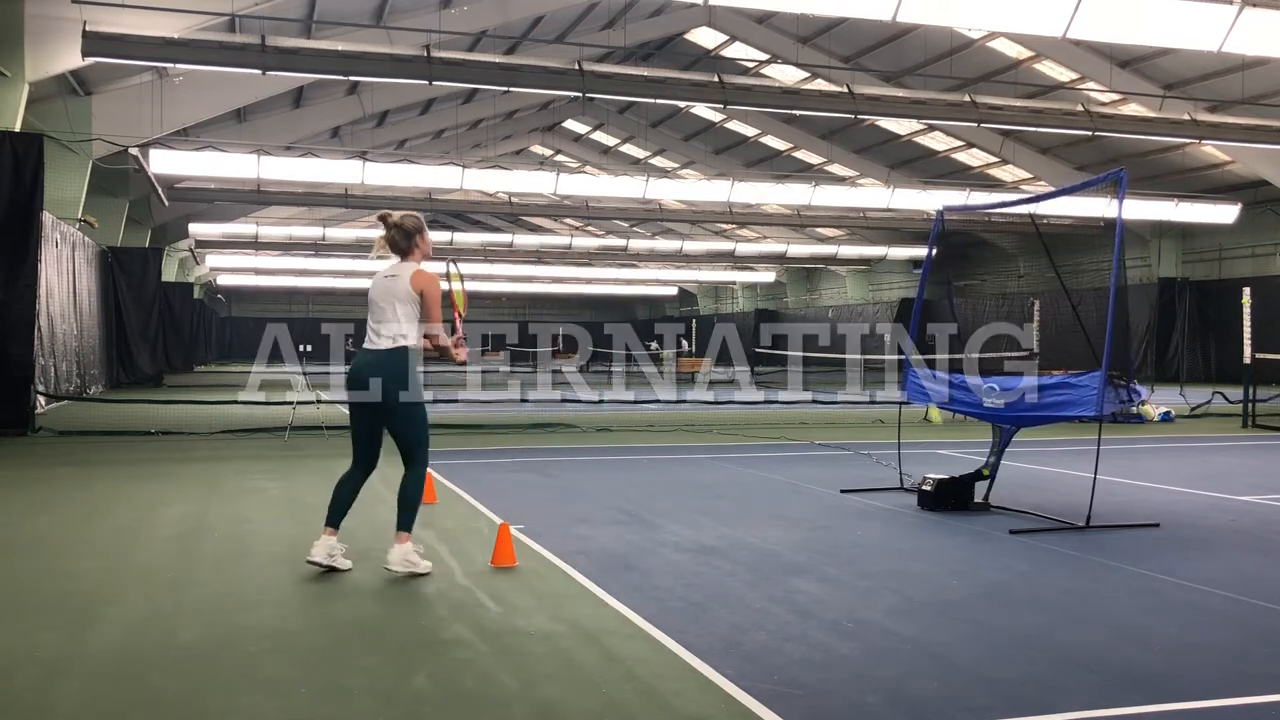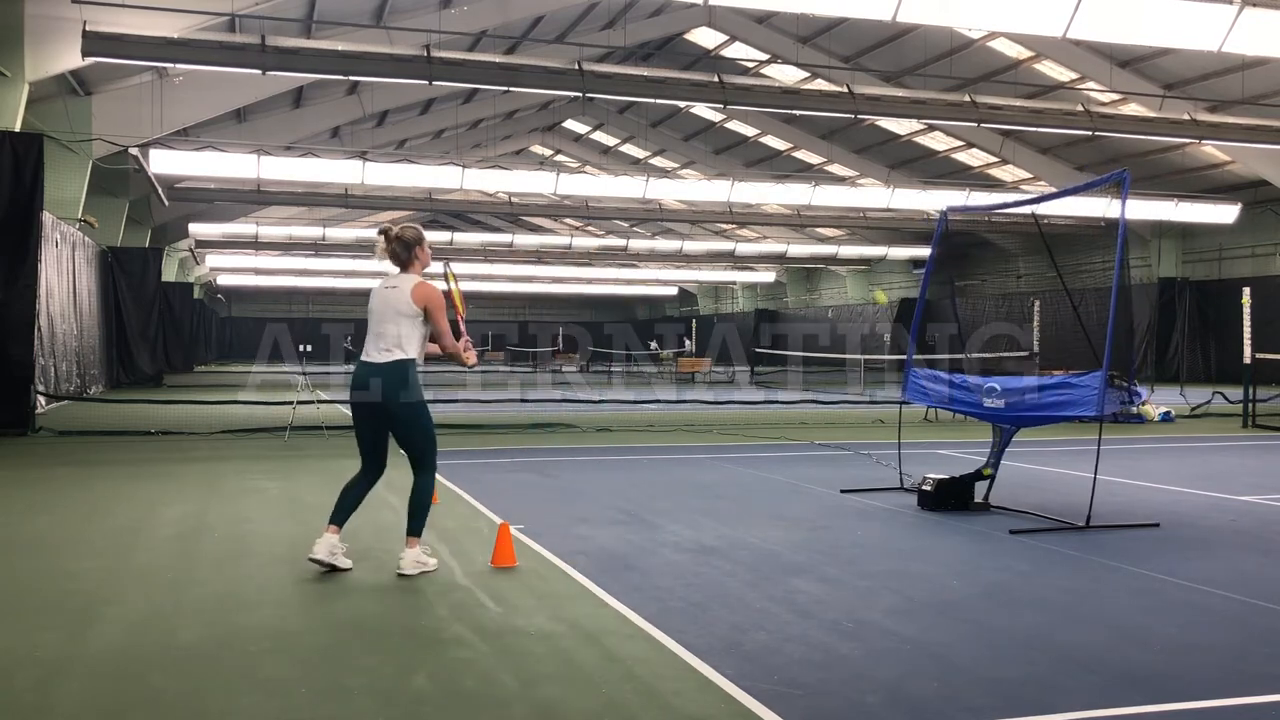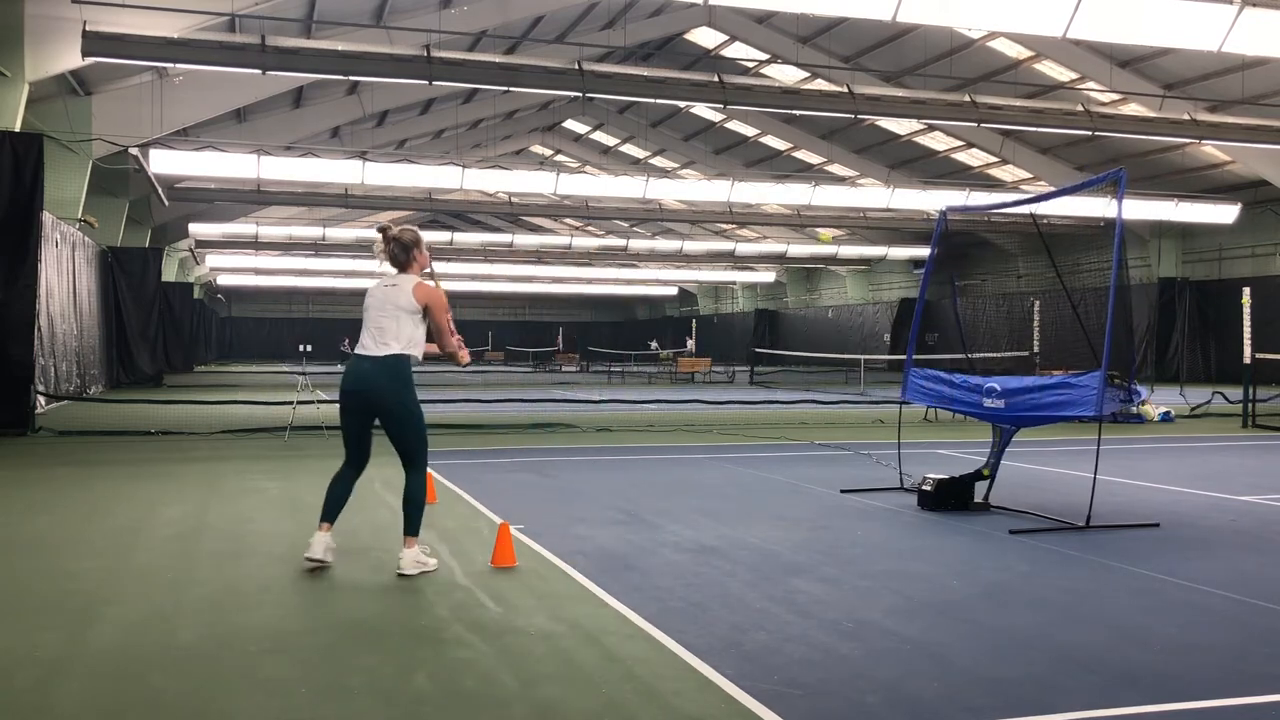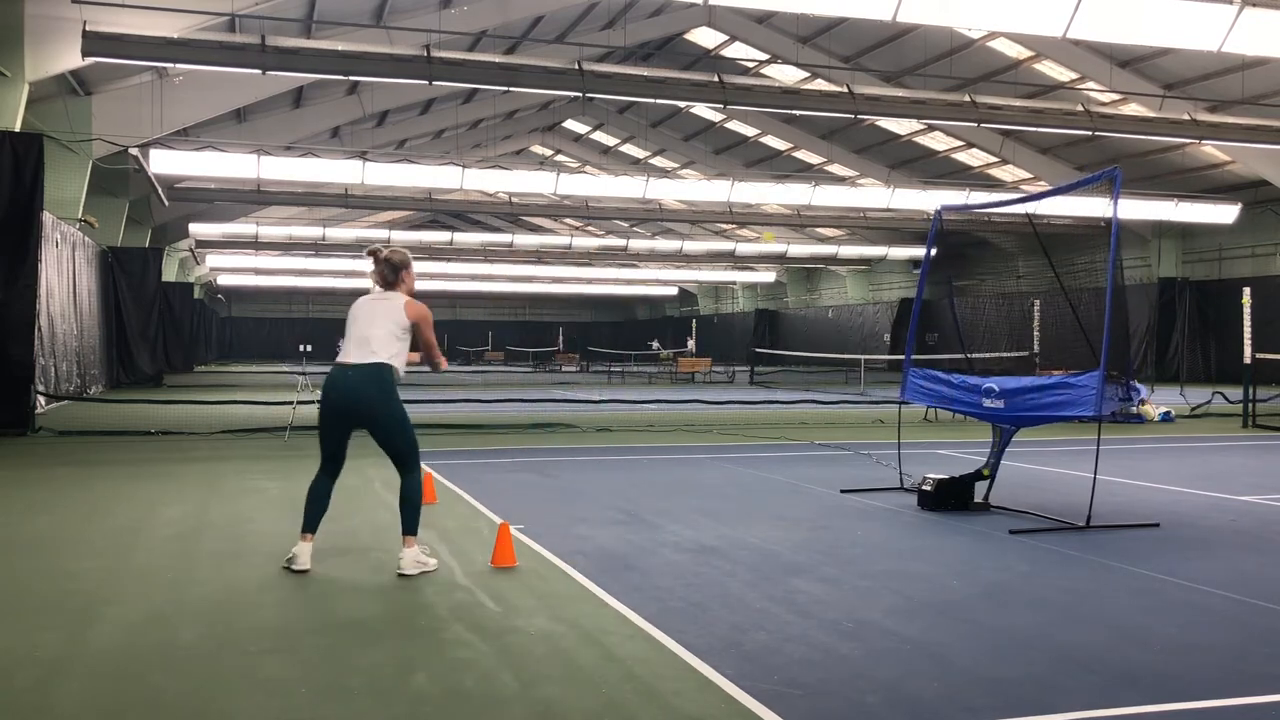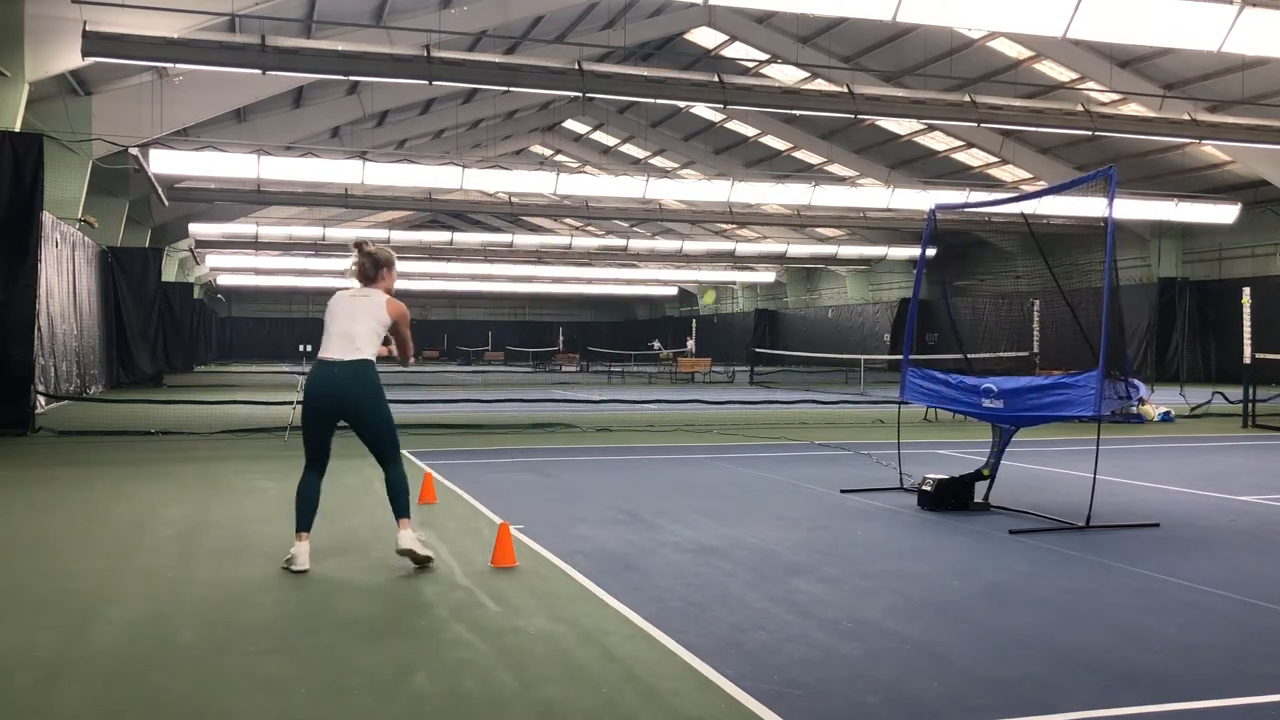
dt=0.2s
person 1, frame 1
left shoulder: (379, 279)
right shoulder: (425, 279)
right elbow: (436, 340)
left wrist: (445, 346)
right wrist: (453, 353)
left hip: (362, 369)
right hip: (395, 374)
left knee: (362, 463)
right knee: (416, 463)
left ankle: (326, 543)
right ankle: (402, 548)
person 1, frame 2
left shoulder: (379, 290)
right shoulder: (427, 291)
right elbow: (448, 347)
left wrist: (454, 350)
right wrist: (464, 357)
left hip: (365, 379)
right hip: (398, 383)
left knee: (371, 468)
right knee: (425, 469)
left ankle: (328, 541)
right ankle: (413, 553)
person 1, frame 3
left shoulder: (375, 289)
right shoulder: (427, 292)
right elbow: (449, 346)
left wrist: (441, 348)
right wrist: (458, 354)
left hip: (356, 375)
right hip: (391, 380)
left knee: (353, 462)
right knee: (416, 466)
left ankle: (321, 538)
right ankle: (411, 552)
person 1, frame 4
left shoulder: (360, 303)
right shoulder: (415, 309)
right elbow: (434, 357)
left wrist: (414, 356)
right wrist: (436, 361)
left hip: (337, 384)
right hip: (375, 388)
left knee: (328, 470)
right knee: (410, 468)
left ankle: (303, 549)
right ankle: (410, 552)
person 1, frame 5
left shoulder: (336, 299)
right shoulder: (394, 307)
right elbow: (406, 355)
right wrist: (401, 356)
left hip: (320, 380)
right hip: (360, 383)
left knee: (314, 467)
right knee: (391, 461)
left ankle: (301, 548)
right ankle: (405, 534)
